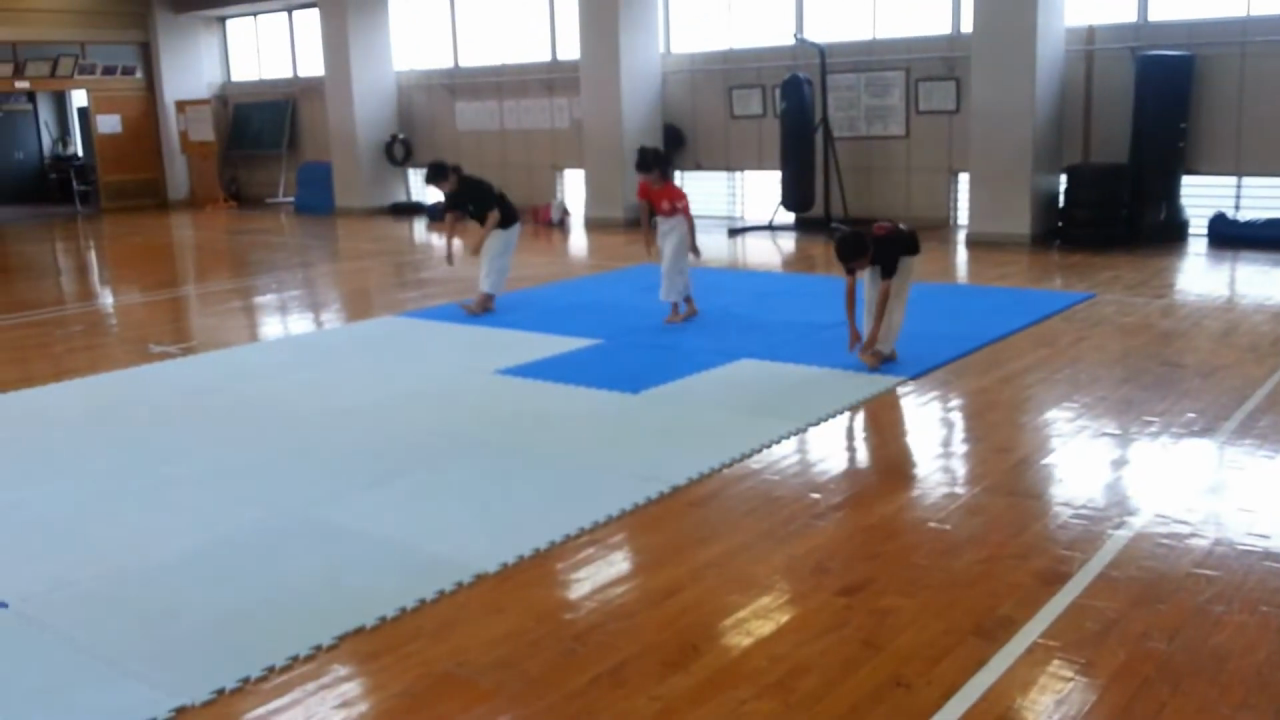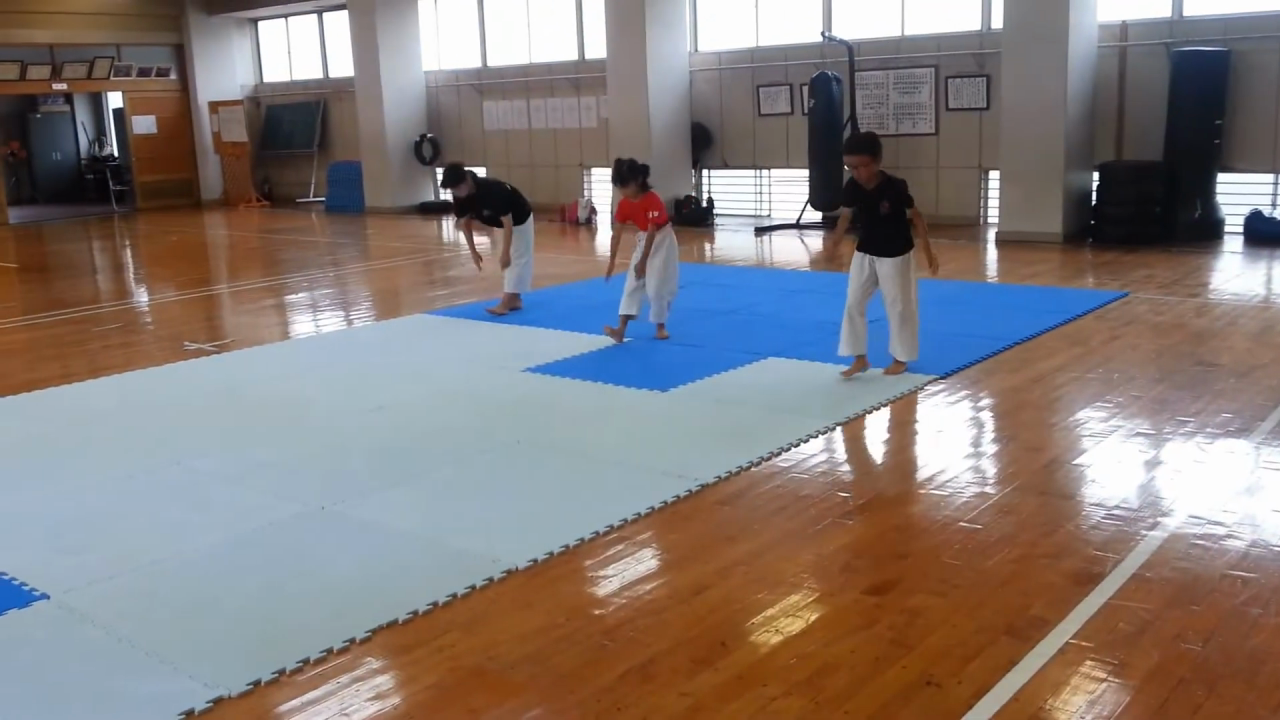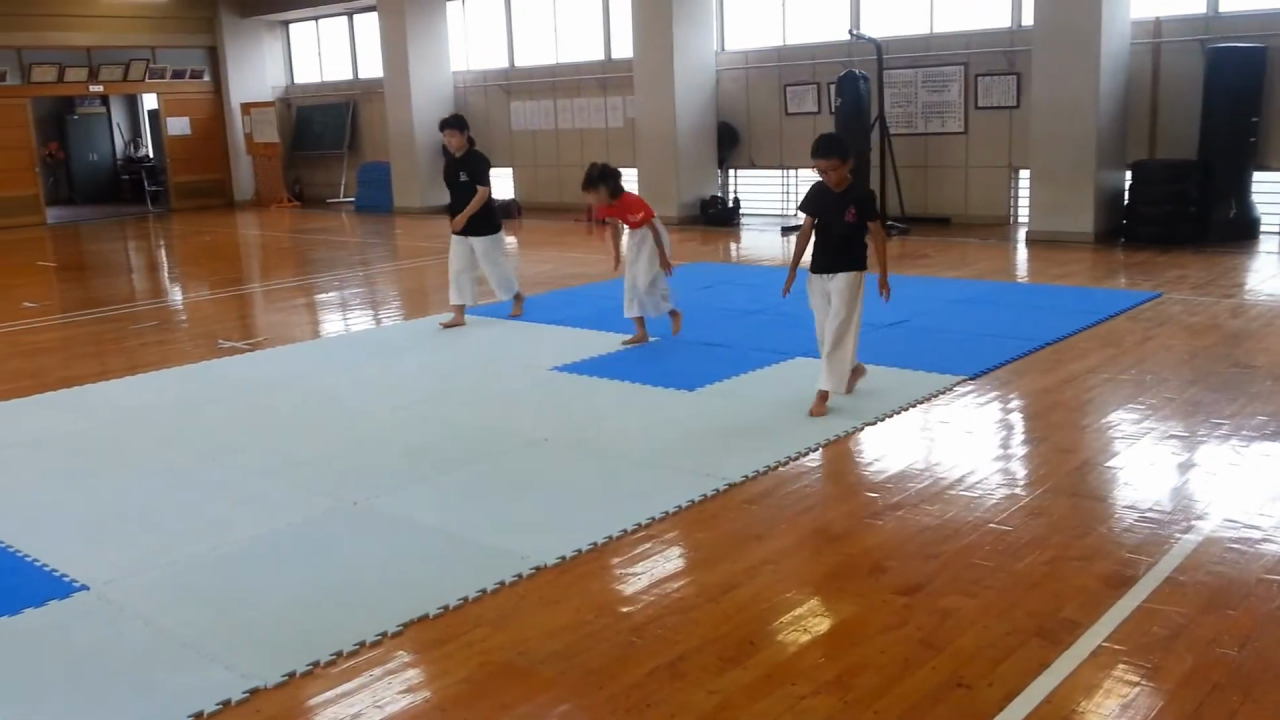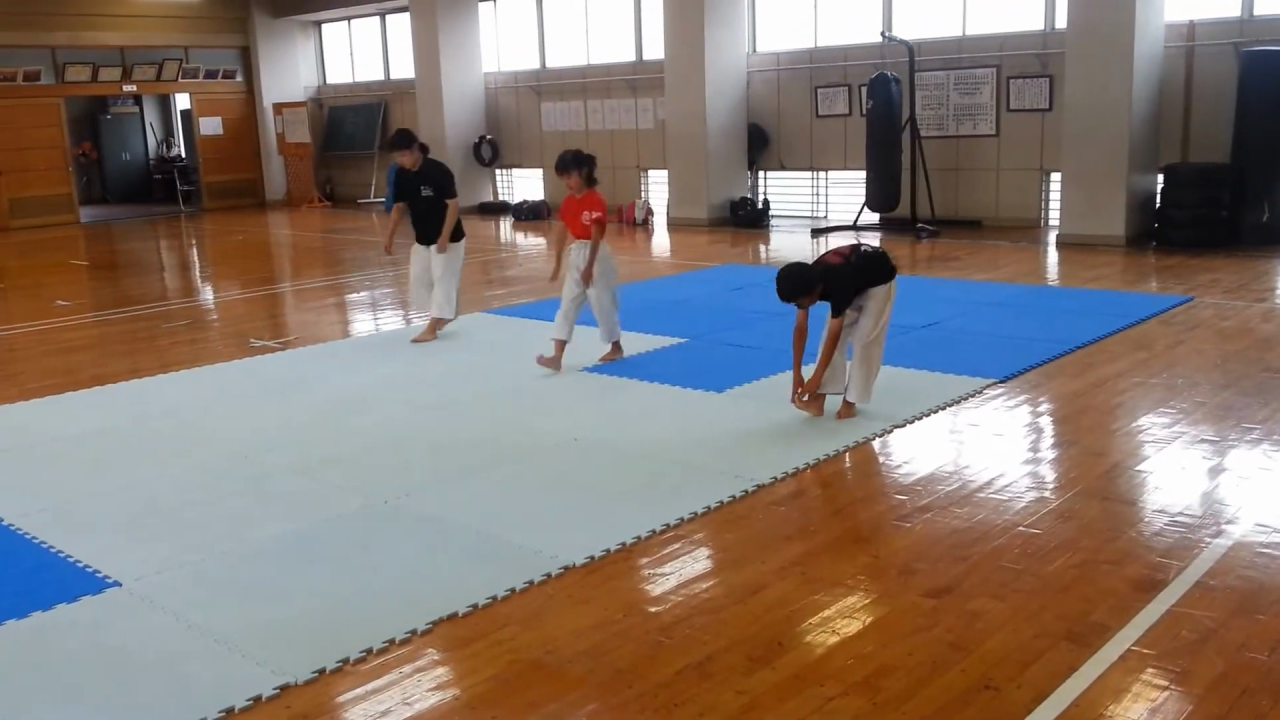
dt=0.7s
person 1, frame 1
left shoulder: (885, 250)
right shoulder: (853, 254)
left elbow: (884, 295)
right elbow: (849, 291)
left wrist: (873, 333)
right wrist: (852, 329)
left hip: (904, 252)
right hip: (878, 252)
left knee: (893, 300)
right knee: (871, 299)
left ankle: (881, 349)
right ankle: (886, 349)
person 1, frame 2
left shoulder: (895, 187)
right shoulder: (852, 187)
left elbow: (916, 218)
right elbow: (845, 218)
left wrist: (928, 251)
right wrist: (832, 245)
left hip: (895, 255)
right hip: (864, 253)
left knee: (899, 306)
right knee: (854, 303)
left ankle: (900, 357)
right ankle: (859, 358)
person 1, frame 3
left shoulder: (862, 195)
right shoulder: (816, 192)
left elbow: (877, 235)
right elbow: (805, 231)
left wrist: (883, 276)
right wrist: (792, 269)
left hip: (848, 273)
right hip: (818, 272)
left knee: (838, 332)
right knee: (824, 330)
left ankle: (824, 393)
right ankle: (853, 370)
person 1, frame 4
left shoulder: (837, 283)
right shoulder: (805, 282)
left elbow: (833, 335)
right elbow: (800, 328)
left wrist: (816, 378)
right wrist: (797, 373)
left hip: (878, 282)
right hip: (853, 285)
left knee: (866, 339)
right knee: (836, 340)
left ankle: (850, 401)
right ankle: (818, 400)
person 2, frame 1
left shoulder: (673, 190)
right shoulder: (644, 187)
left elbow: (687, 217)
right elbow: (645, 211)
left wrist: (692, 243)
right wrist: (647, 234)
left hip: (677, 226)
right hip: (662, 225)
left knee: (670, 267)
right knee: (676, 268)
left ankle: (675, 310)
right ankle: (689, 306)
person 2, frame 2
left shoulder: (653, 201)
right shoulder: (624, 204)
left elbow: (652, 233)
right elbow: (617, 232)
left wrist: (642, 262)
right wrist: (612, 261)
left hip: (661, 240)
right hip: (643, 240)
left knee: (657, 287)
right knee: (633, 285)
left ankle: (661, 326)
right ankle: (621, 329)
person 2, frame 3
left shoulder: (631, 202)
right shoulder: (605, 206)
left elbow: (652, 228)
right elbow: (614, 228)
left wrist: (662, 256)
right wrist: (617, 256)
left hip: (650, 236)
right hip: (634, 235)
left knee: (646, 283)
right knee: (631, 284)
left ankle: (674, 314)
right ankle: (641, 331)
person 2, frame 4
left shoulder: (595, 200)
right shoulder: (568, 202)
left elbow: (596, 236)
right elbow: (561, 233)
left wrist: (589, 267)
right wrist: (557, 265)
left hip: (595, 256)
right hip: (575, 254)
left knee: (603, 305)
right knee: (568, 305)
left ankle: (616, 347)
right ankle: (556, 357)
person 3, frame 1
left shoulder: (475, 187)
right shoulder: (450, 192)
left elbow: (495, 214)
right elbow: (451, 219)
left wrist: (480, 241)
right wrist: (449, 247)
left hip: (506, 223)
right hip: (489, 224)
left knee: (494, 259)
right knee: (489, 260)
left ankle: (482, 302)
right ankle: (487, 301)
person 3, frame 2
left shoulder: (492, 190)
right shoulder: (459, 196)
left elbow: (508, 222)
right elbow: (465, 223)
left wrist: (505, 253)
right wrist: (473, 251)
left hip: (518, 221)
right hip: (500, 221)
left knee: (516, 258)
left ankle: (509, 300)
right ankle: (514, 299)
person 3, frame 3
left shoulder: (478, 160)
right shoulder: (449, 163)
left elbow: (483, 193)
left wrist: (464, 216)
left hip: (483, 226)
right hip: (460, 229)
left knee: (495, 266)
right knee: (458, 269)
left ankle: (517, 298)
right ankle: (459, 315)
person 3, frame 4
left shoulder: (438, 172)
right shoulder: (401, 175)
left elbow: (453, 204)
right elbow: (399, 207)
left wrist: (445, 237)
right wrist: (390, 235)
left hip: (446, 237)
right hip: (422, 238)
left knee: (443, 280)
right knee: (419, 280)
left ankle: (431, 329)
right ankle: (444, 315)
